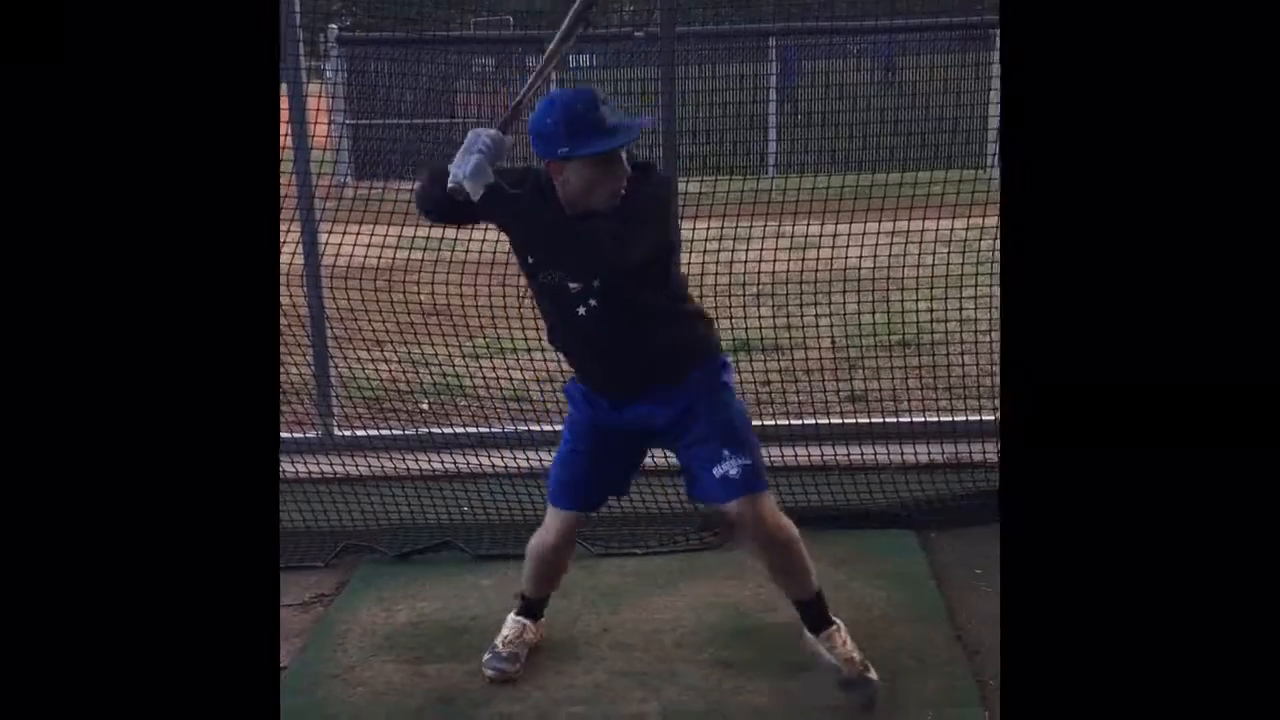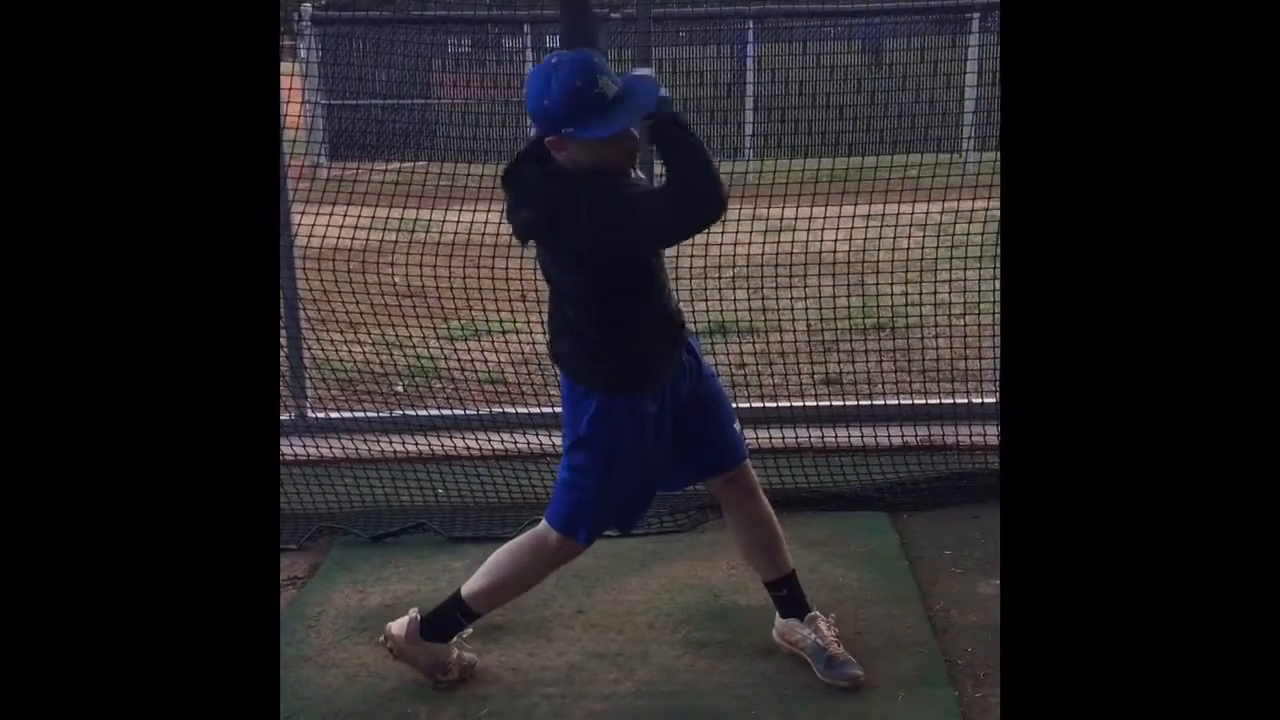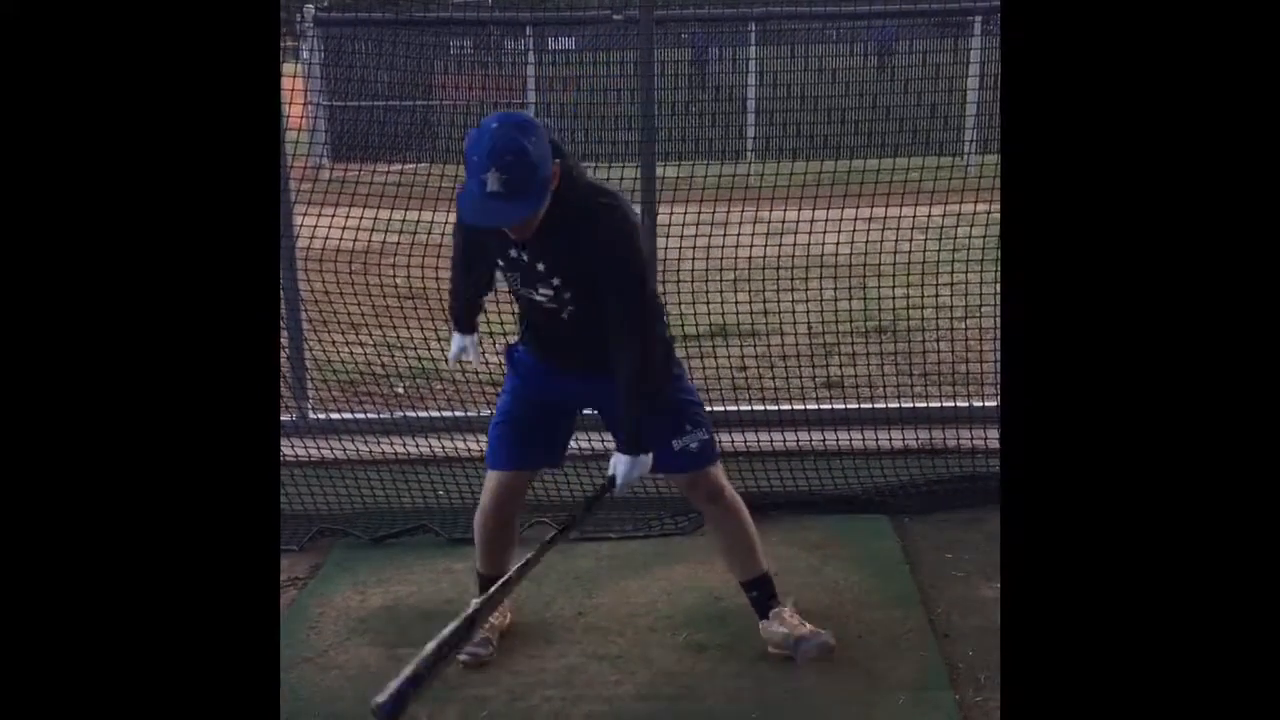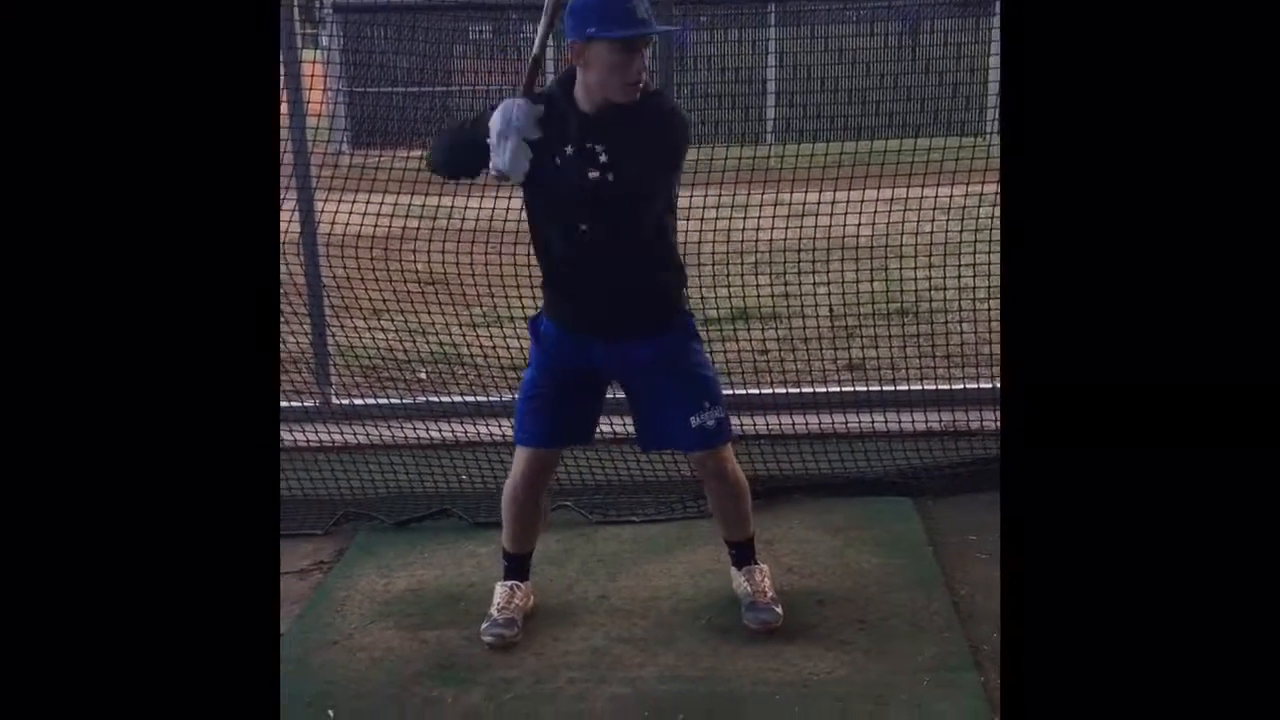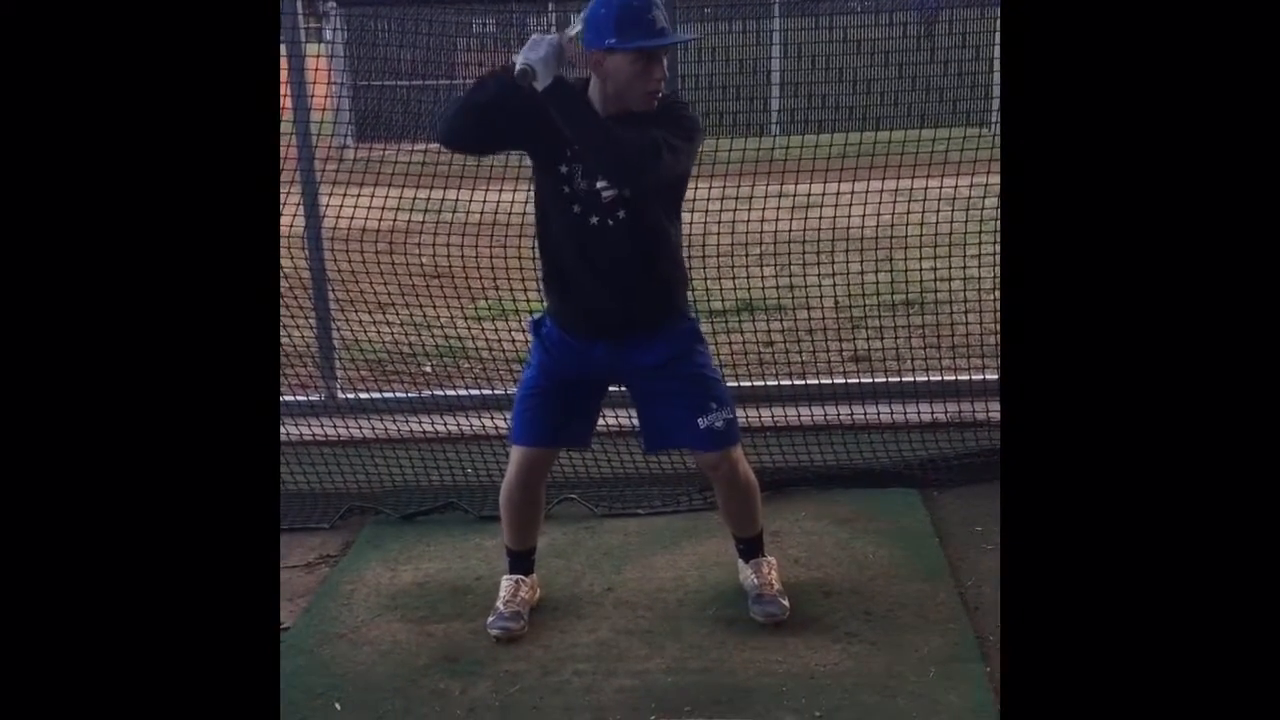
dt=1s
person 1, frame 1
left shoulder: (647, 194)
right shoulder: (528, 192)
left elbow: (590, 255)
right elbow: (433, 203)
left wrist: (488, 193)
right wrist: (458, 172)
left hip: (687, 379)
right hip: (602, 393)
left knee: (755, 515)
right knee: (559, 529)
left ankle: (825, 631)
right ankle: (526, 620)
person 1, frame 2
left shoulder: (552, 168)
right shoulder: (586, 211)
right elbow: (702, 201)
right wrist: (659, 105)
left hip: (667, 359)
right hip: (615, 392)
left knee: (738, 483)
right knee: (566, 535)
left ankle: (796, 620)
right ankle: (423, 633)
person 1, frame 3
left shoulder: (605, 222)
right shoulder: (482, 208)
left elbow: (639, 331)
right elbow: (472, 260)
left wrist: (634, 439)
right wrist: (463, 325)
left hip: (628, 359)
right hip: (543, 359)
left knee: (706, 484)
right knee: (501, 488)
left ankle: (772, 614)
right ankle: (489, 605)
person 1, frame 4
left shoulder: (661, 123)
right shoulder: (538, 114)
left elbow: (628, 212)
right elbow: (443, 158)
left wrist: (532, 169)
right wrist: (493, 128)
left hip: (655, 328)
right hip: (567, 327)
left knee: (713, 456)
right knee: (531, 462)
left ankle: (747, 569)
right ankle: (514, 582)
person 1, frame 5
left shoulder: (674, 121)
right shoulder: (546, 112)
left elbow: (632, 166)
right elbow: (453, 131)
left wrist: (552, 90)
right wrist: (516, 74)
left hip: (659, 331)
right hip: (569, 330)
left knee: (723, 458)
right knee: (526, 463)
left ankle: (755, 562)
right ankle: (519, 577)
